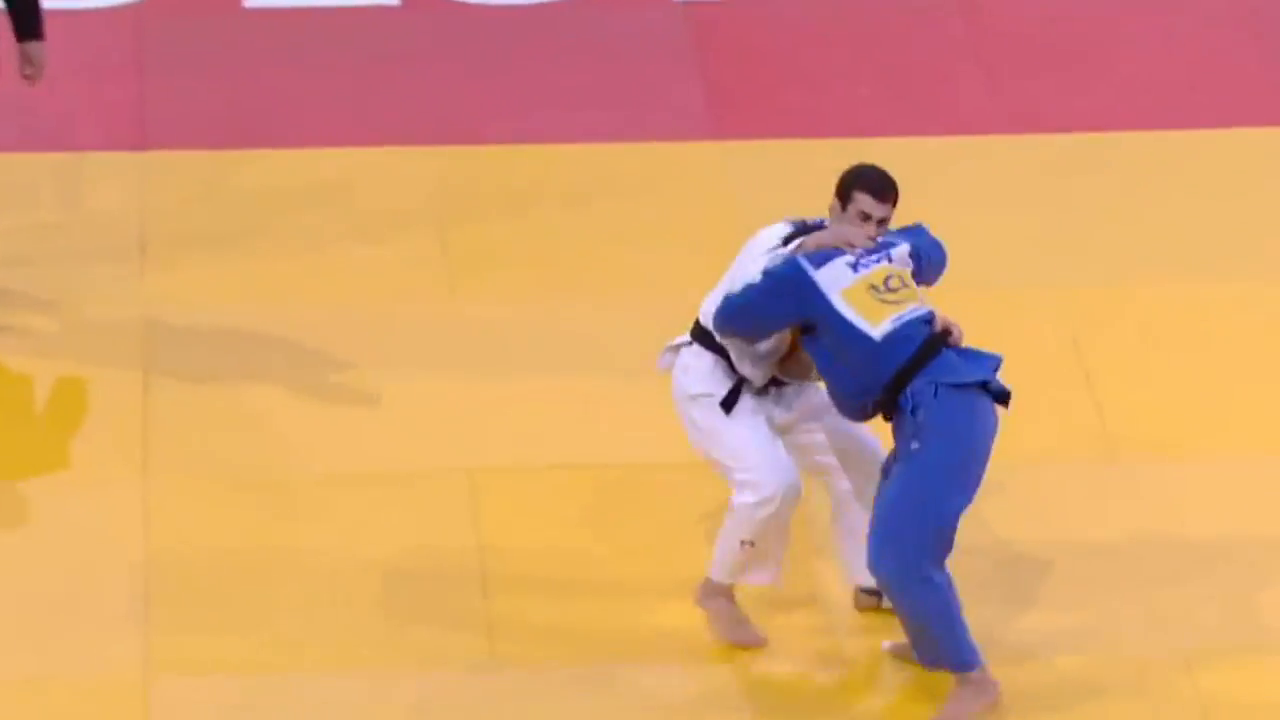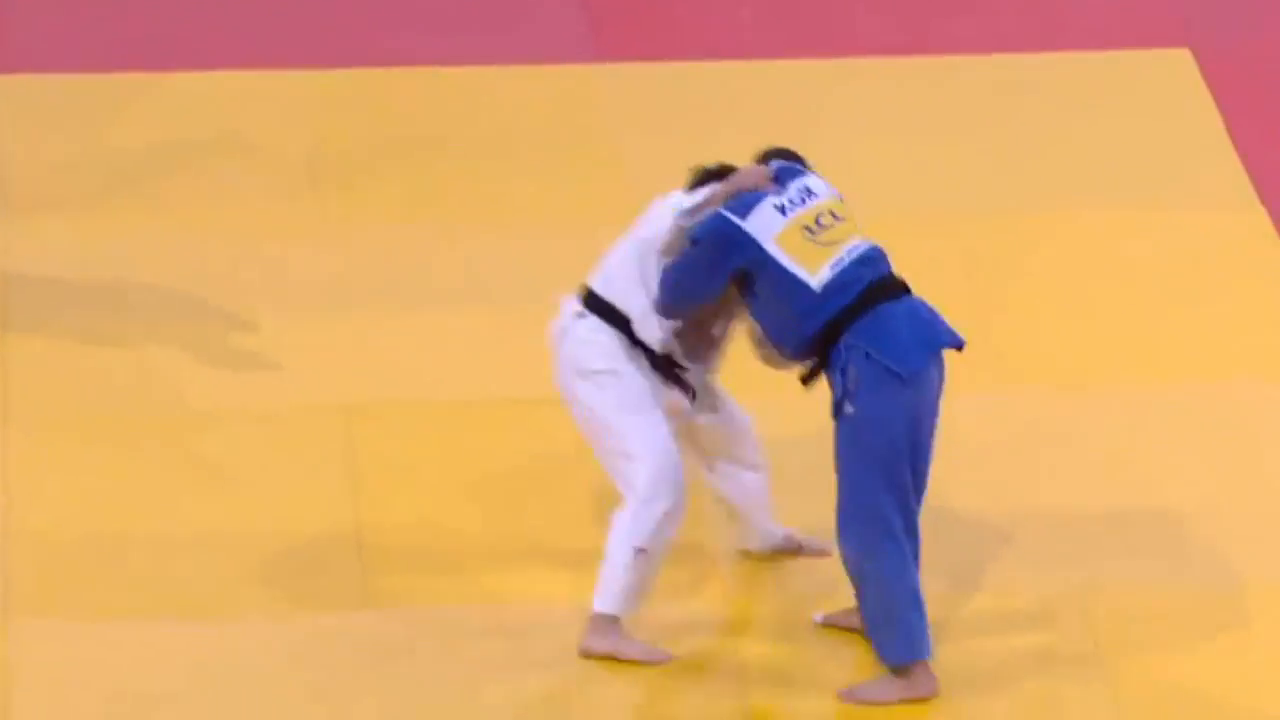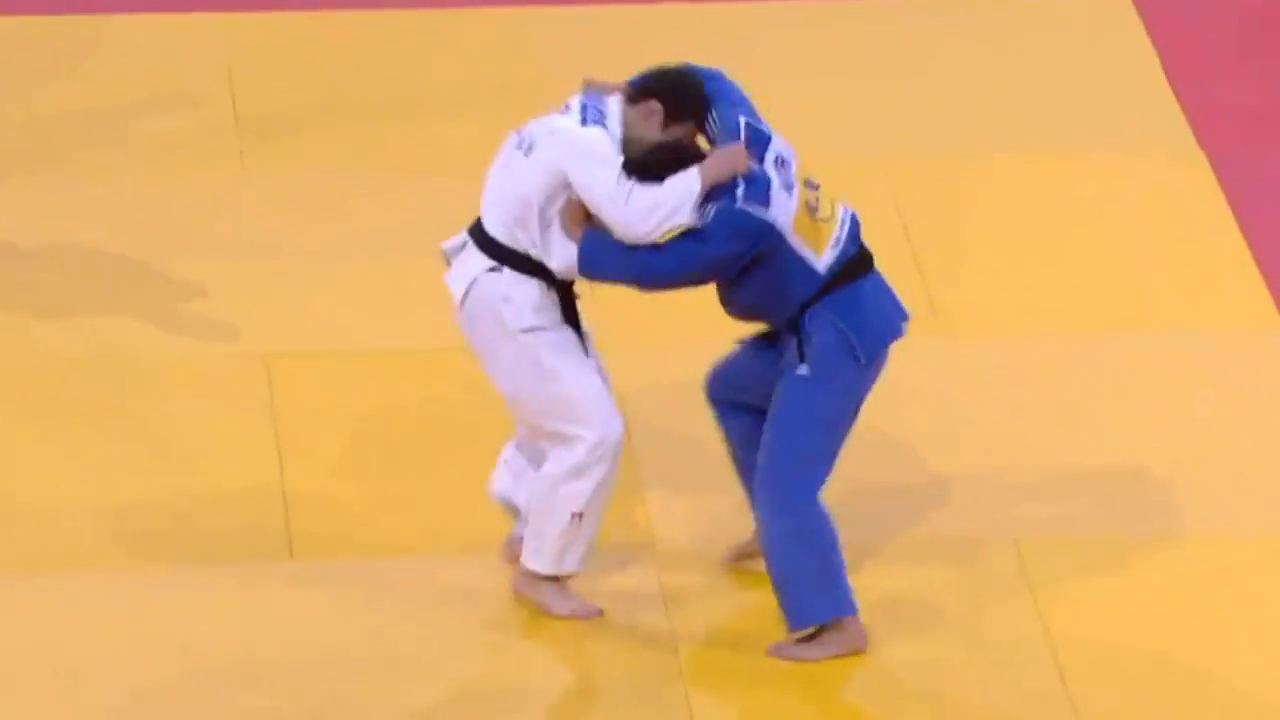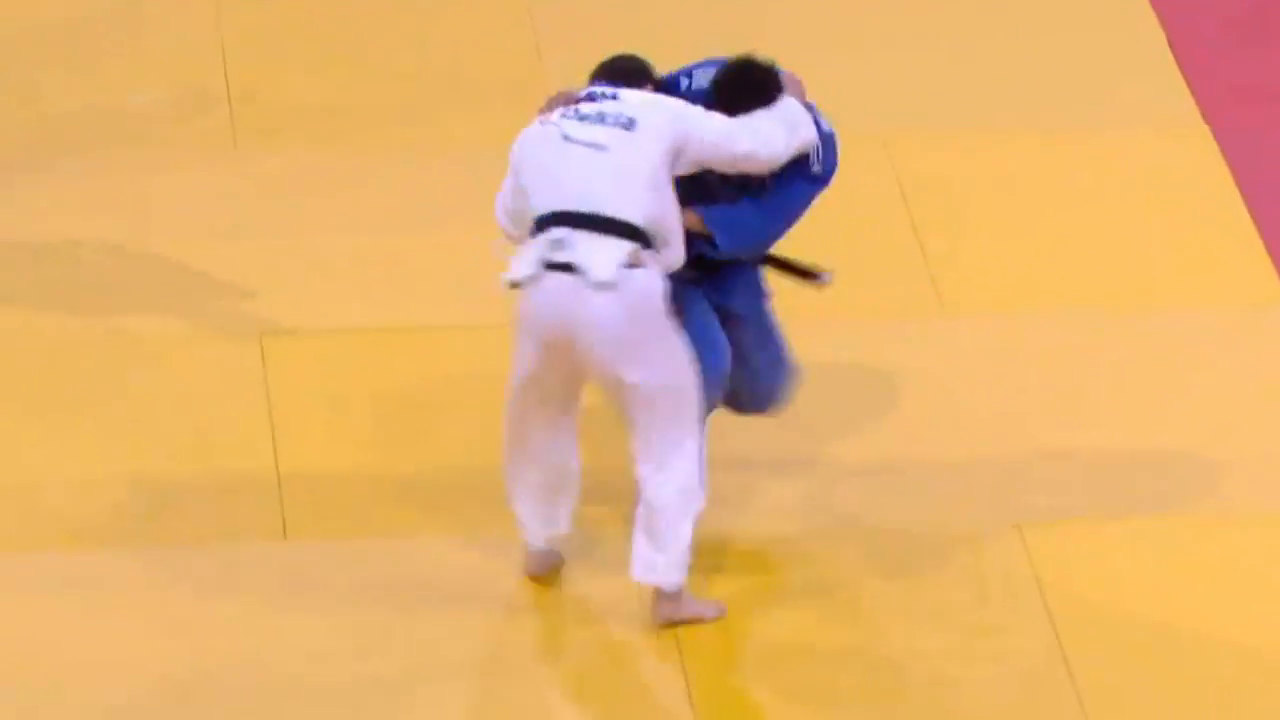
dt=0.3s
person 1, frame 1
right shoulder: (784, 240)
right wrist: (811, 243)
left hip: (771, 380)
right hip: (709, 379)
left knee: (862, 462)
right knee: (774, 480)
left ankle: (872, 586)
right ankle: (720, 587)
person 1, frame 2
right shoulder: (698, 211)
right elbow: (658, 237)
right wrist: (725, 190)
left hip: (657, 355)
right hip: (599, 350)
left knee: (727, 432)
right knee: (658, 484)
left ankle: (764, 535)
right ankle: (604, 626)
person 1, frame 3
left shoulder: (574, 126)
right shoulder: (585, 142)
right elbow: (634, 220)
right wrist: (707, 175)
left hip: (491, 288)
right hip: (504, 298)
left knee: (557, 416)
right knee: (592, 434)
left ankle: (524, 523)
right ankle: (539, 573)
person 1, frame 4
left shoulder: (540, 131)
right shoulder: (662, 114)
left elbow: (513, 218)
right elbow: (763, 146)
right wrist: (791, 107)
left hip: (546, 287)
right hip: (618, 292)
left knee: (541, 421)
right knee: (668, 436)
left ankle: (542, 548)
right ankle: (668, 590)
person 2, frame 1
left shoulder: (795, 275)
right shoulder: (892, 247)
left elbow: (731, 321)
right elbow: (930, 252)
left hip: (938, 409)
right hip: (958, 395)
left knee: (896, 554)
right knee: (904, 527)
right ankle: (931, 644)
person 2, frame 2
left shoulder: (726, 227)
right shoulder: (797, 179)
left elbow: (676, 299)
left hip: (872, 362)
right hip: (911, 340)
left knee: (872, 516)
right knee: (881, 495)
left ankle: (910, 668)
right ankle: (877, 611)
person 2, frame 3
left shoulder: (735, 222)
right shoulder: (743, 127)
left elbow: (653, 268)
left wrist: (581, 236)
left hip: (839, 332)
right hip: (815, 319)
left knee: (784, 482)
right knee: (731, 391)
left ankle: (836, 623)
right ankle: (787, 540)
person 2, frame 4
left shoulder: (812, 151)
right shoulder: (699, 87)
left elbow: (756, 226)
left wrist: (677, 217)
left hip: (724, 262)
left knee: (764, 386)
right knee: (705, 367)
